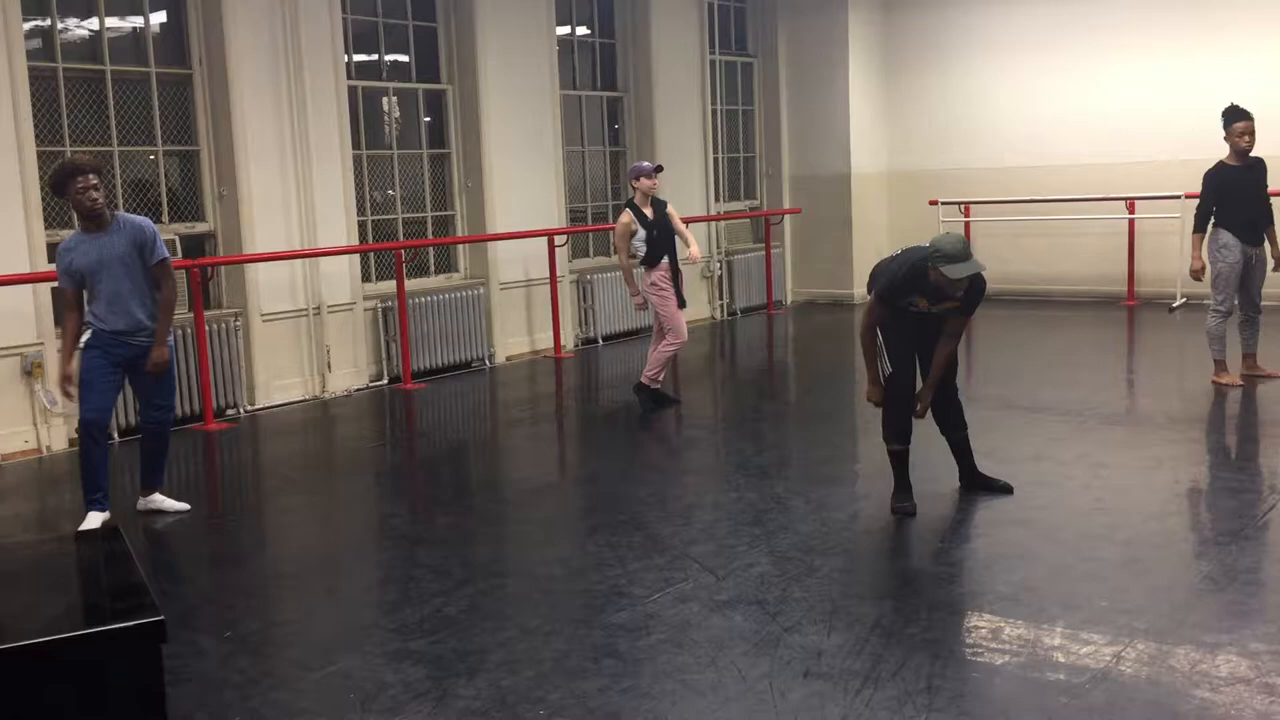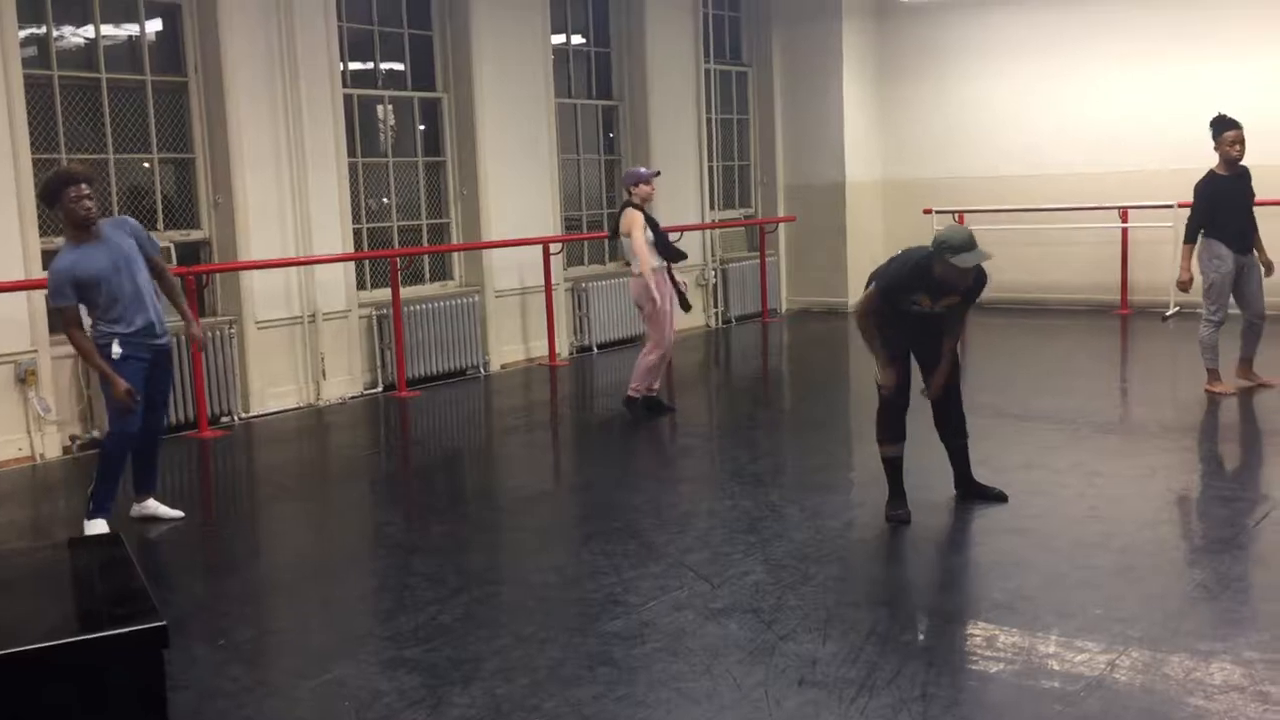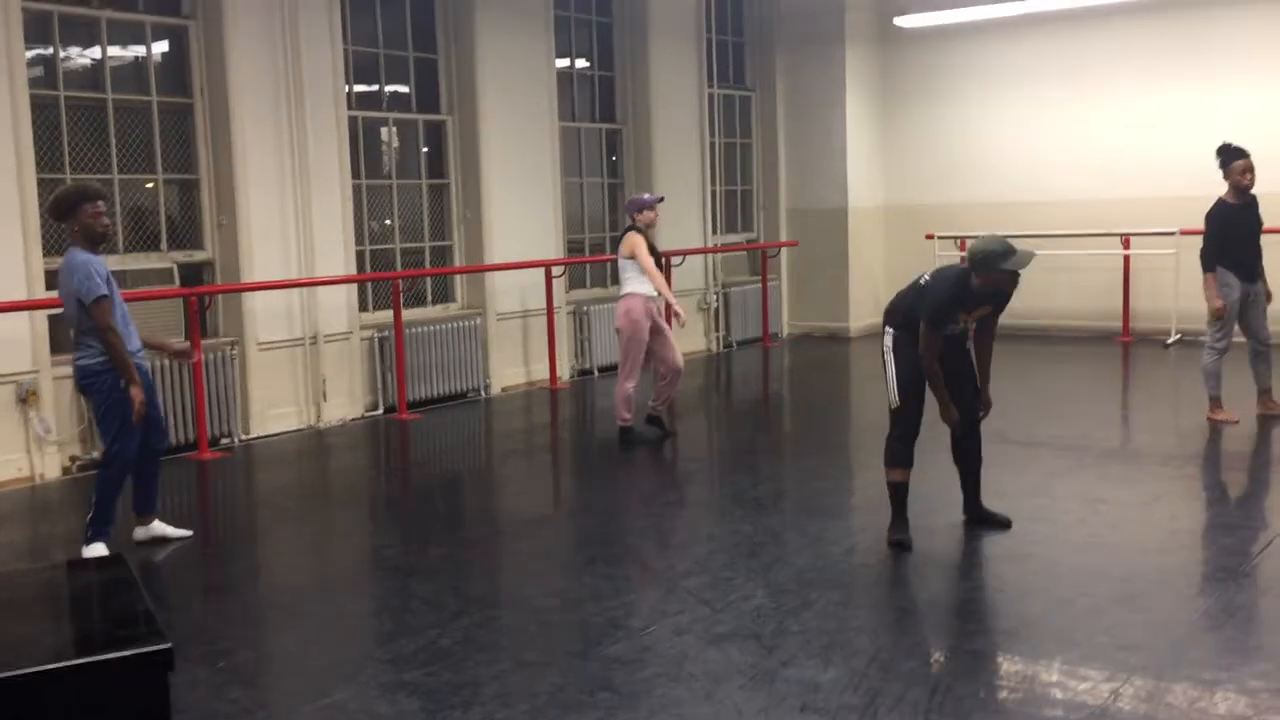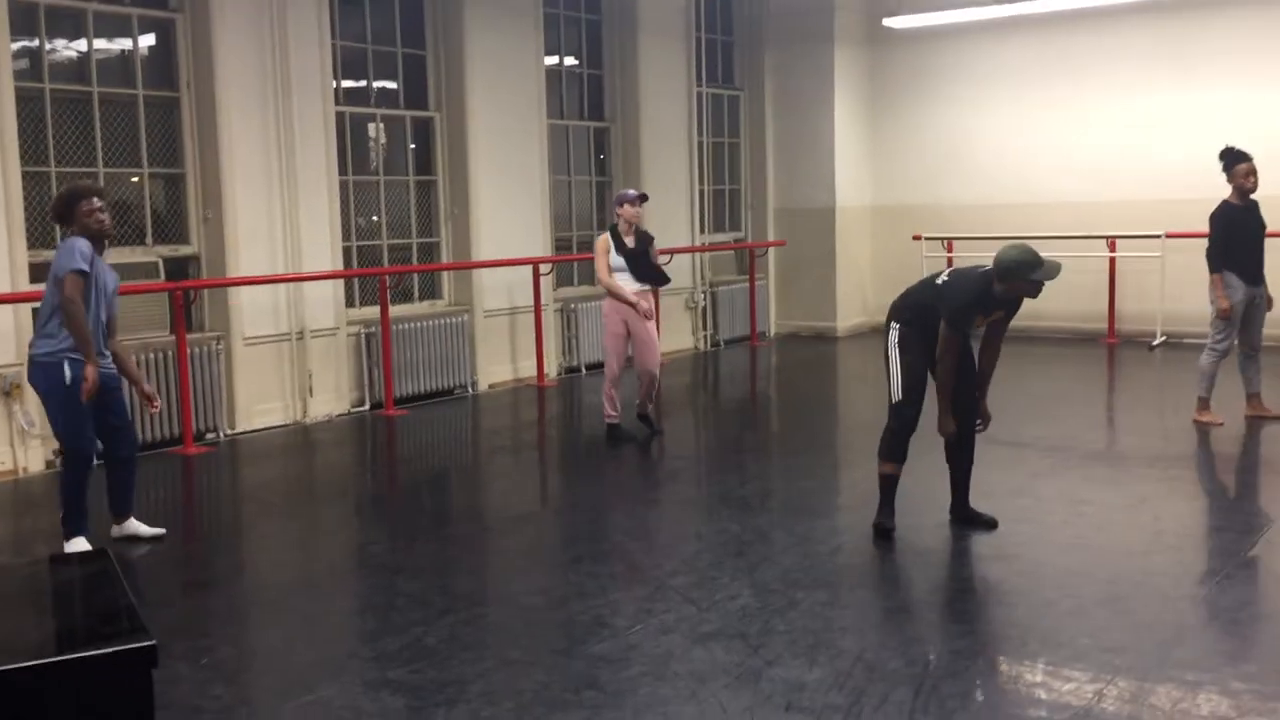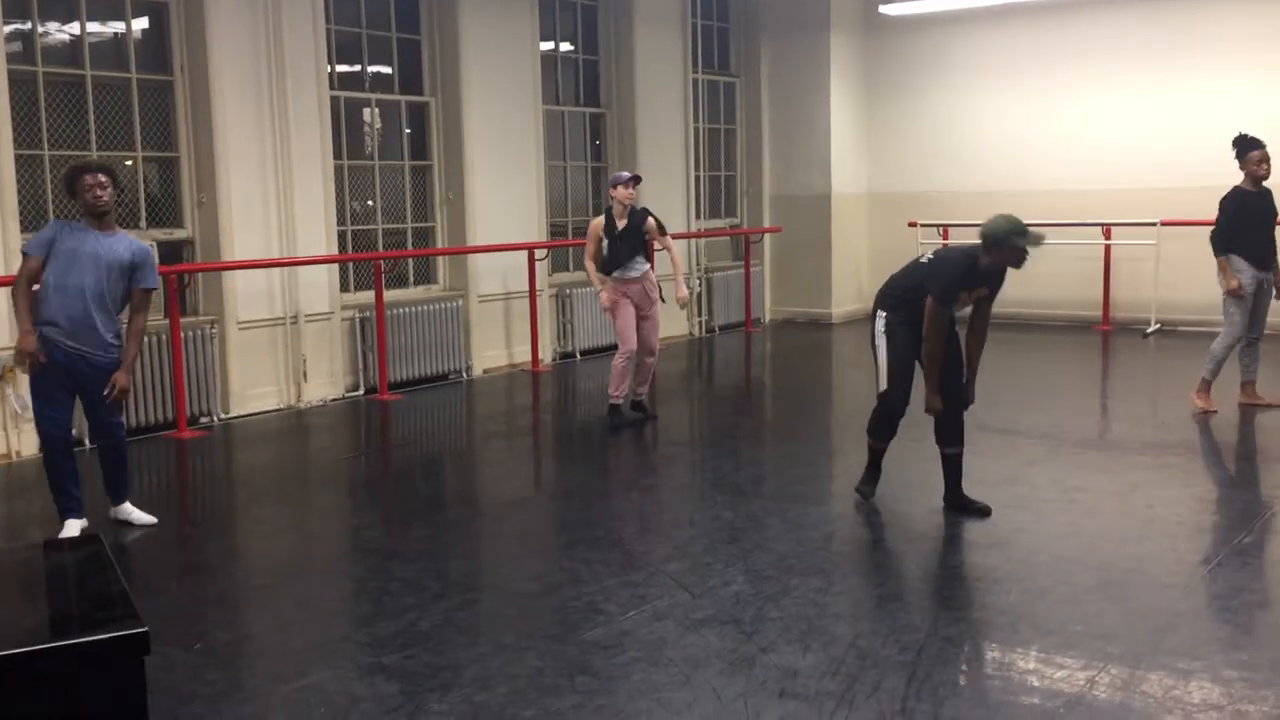
dt=0.3s
person 1, frame 1
left shoulder: (139, 229)
right shoulder: (68, 252)
left elbow: (167, 287)
right elbow: (73, 310)
left wrist: (161, 343)
right wrist: (66, 361)
left hip: (150, 343)
right hip: (102, 344)
left knee: (159, 420)
right knee: (93, 420)
left ankle: (150, 493)
right ankle: (97, 507)
person 1, frame 2
left shoulder: (126, 229)
right shoulder: (64, 266)
left elbow: (161, 273)
right elbow: (74, 329)
left wrist: (189, 320)
right wrist: (110, 377)
left hip: (157, 343)
right hip: (121, 349)
left knee: (152, 426)
right knee: (124, 429)
left ankle: (143, 499)
right ankle: (97, 514)
person 1, frame 3
left shoulder: (86, 262)
right shoulder: (85, 263)
right elbow: (105, 328)
left wrist: (164, 346)
right wrist: (133, 382)
left hip: (123, 368)
right hip: (107, 373)
left knee: (152, 441)
right knee: (121, 454)
left ankle: (146, 521)
right ankle: (94, 539)
person 1, frame 4
left shoulder: (109, 275)
right shoulder: (76, 247)
right elbow: (72, 302)
left wrist: (139, 382)
right wrist: (90, 362)
left hip: (93, 365)
right hip: (59, 365)
left knee: (123, 444)
right knee: (80, 451)
left ankle: (122, 520)
right ankle: (74, 535)
person 1, frame 5
left shoulder: (138, 251)
right shoulder: (57, 233)
left elbow: (138, 316)
right elbow: (23, 281)
left wrist: (126, 368)
right wrist: (26, 331)
left hip: (101, 356)
right hip: (51, 349)
left knee: (110, 434)
right knee: (54, 435)
left ankle: (121, 503)
right ankle: (73, 514)
person 2, frame 1
left shoulder: (974, 285)
right shoulder: (902, 273)
left elbow: (950, 338)
right elbow: (868, 326)
left wrist: (929, 389)
right wrist: (873, 382)
left hip: (934, 314)
right hip: (891, 310)
left knee: (945, 390)
right knee: (900, 388)
left ankle: (969, 474)
right ankle: (901, 486)
person 2, frame 2
left shoulder: (975, 279)
right shoulder: (906, 270)
left elbow: (954, 324)
right elbow: (863, 314)
left wrist: (943, 371)
right wrist: (885, 367)
left hip: (931, 318)
right hip: (886, 316)
left knee: (948, 394)
right knee: (895, 397)
left ankle: (965, 482)
right ankle: (895, 494)
person 2, frame 3
left shoulder: (1000, 290)
right shoulder: (945, 290)
left elbow: (984, 334)
right elbow: (927, 355)
left wrist: (983, 388)
right wrist: (944, 404)
left hip: (951, 335)
right hip: (905, 333)
left knee: (969, 416)
right knee: (905, 423)
left ankle: (973, 507)
right ankle: (898, 520)
person 2, frame 4
left shoulder: (1010, 297)
right shoulder: (966, 293)
left elbow: (991, 345)
right elbow: (945, 359)
left wrist: (981, 399)
right wrist: (944, 415)
left hip: (951, 333)
right hip: (909, 328)
left knee: (967, 415)
right knee: (904, 415)
left ankle: (961, 507)
right ankle: (885, 509)
person 2, frame 5
left shoulder: (994, 273)
right shoulder: (951, 269)
left elbow: (978, 324)
right elbow: (931, 336)
left wrist: (970, 380)
right wrist: (931, 391)
left hip: (937, 322)
right hip: (896, 314)
left knee: (955, 403)
right knee: (894, 400)
left ankle: (954, 494)
right ankle: (871, 472)
person 3, frame 1
right shoulder: (1217, 174)
right elbow: (1203, 214)
right wrist: (1196, 256)
left hip: (1254, 247)
right hip: (1227, 244)
left knee: (1252, 308)
right knee: (1222, 307)
left ankle: (1249, 363)
right ankle: (1219, 370)
person 3, frame 2
left shoulder: (1244, 175)
right shoulder: (1208, 184)
left elbow: (1248, 217)
right elbow: (1194, 225)
left wrist: (1262, 253)
right wrist: (1185, 267)
left hip: (1245, 254)
right hip: (1219, 253)
left knee: (1256, 315)
right knee: (1214, 317)
left ankle: (1245, 367)
right ankle: (1213, 379)
person 3, frame 3
left shoulder: (1252, 202)
right shoulder: (1219, 212)
left elbow: (1254, 246)
right elbow: (1208, 255)
right wrist: (1213, 295)
left hip: (1251, 283)
right hip: (1227, 282)
right knee: (1218, 344)
right ankle: (1215, 406)
person 3, frame 4
left shoulder: (1253, 207)
right shoulder: (1223, 213)
left elbow: (1255, 251)
right elbow: (1214, 256)
right wrist: (1220, 295)
left hip: (1253, 286)
right hip: (1232, 285)
left knee: (1252, 347)
right knee: (1218, 346)
left ankle: (1254, 404)
right ankle: (1202, 408)
person 3, frame 5
right shoulder: (1234, 198)
right elbow: (1218, 240)
right wrist: (1229, 276)
right hip: (1240, 271)
left knee: (1253, 335)
right knee: (1233, 333)
left ankle: (1248, 391)
right ankle: (1202, 390)
person 4, frame 1
left shoulder: (663, 207)
right shoulder: (627, 219)
left elbow: (683, 232)
right elbow: (623, 259)
left wrist: (692, 245)
right wrist: (635, 293)
left hip: (672, 275)
right hip: (656, 279)
left knee: (662, 336)
right knee: (677, 336)
left ankle: (654, 389)
right ankle: (645, 383)
person 4, frame 2
left shoulder: (640, 214)
right shoulder: (633, 216)
right elbow: (641, 253)
left wrist: (674, 277)
right wrist: (652, 289)
left hip: (660, 279)
right hip: (649, 283)
left knee: (663, 343)
right knee: (657, 345)
left ankle: (650, 395)
right ankle: (633, 396)
person 4, frame 3
left shoulder: (642, 241)
right shoulder: (634, 238)
right elbow: (653, 274)
right wrist: (675, 304)
left hip: (651, 308)
right hip: (633, 309)
left knee: (674, 366)
right knee: (630, 372)
left ankle: (655, 413)
right ankle: (625, 427)
person 4, frame 4
left shoulder: (646, 240)
right shoulder: (605, 240)
left elbow: (655, 276)
right elbow: (603, 278)
right wrist: (634, 300)
left hip: (642, 306)
right hip: (616, 306)
left knee: (650, 367)
right knee: (613, 369)
left ankle: (644, 411)
right ankle: (612, 423)
person 4, frame 5
left shoulder: (644, 220)
right shoulder: (599, 225)
left elbow: (671, 249)
right elbow: (589, 260)
left wrist: (680, 285)
right wrist: (601, 290)
left hip: (645, 286)
right hip: (619, 289)
left knee: (650, 348)
right knee: (628, 348)
left ankle: (638, 399)
right ankle: (615, 405)
